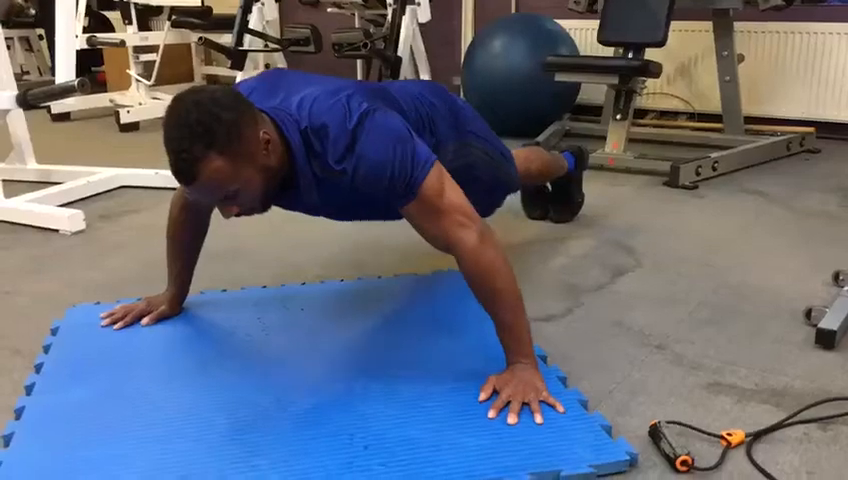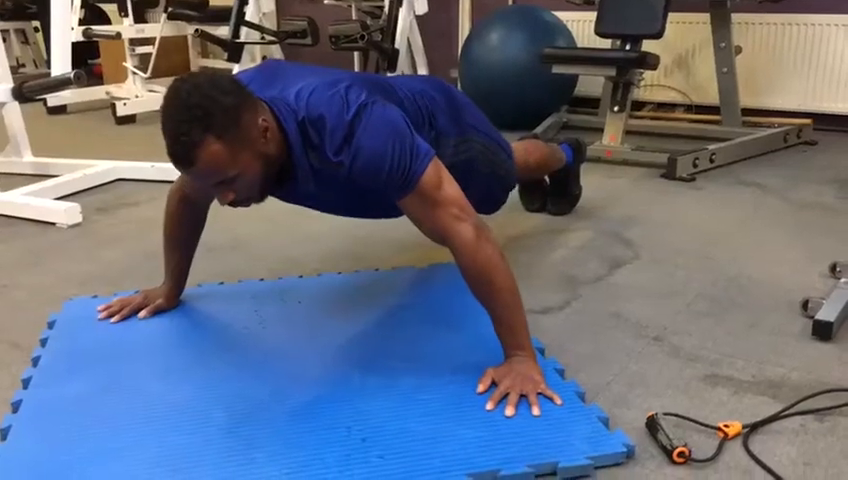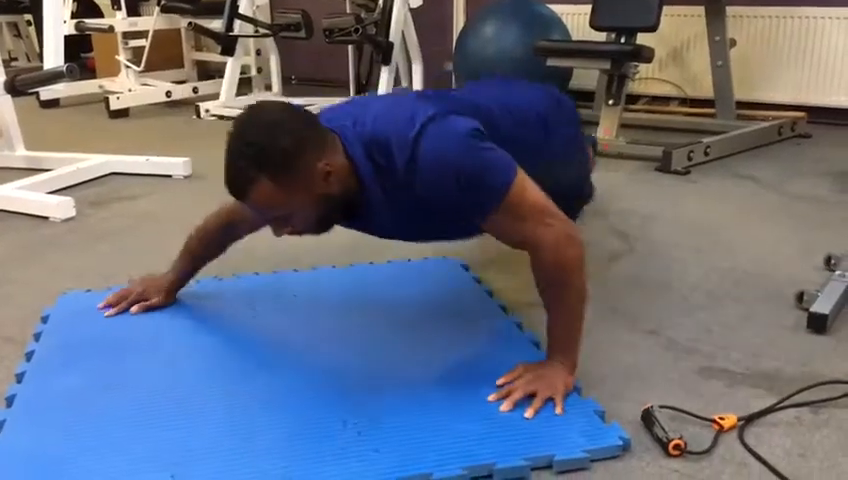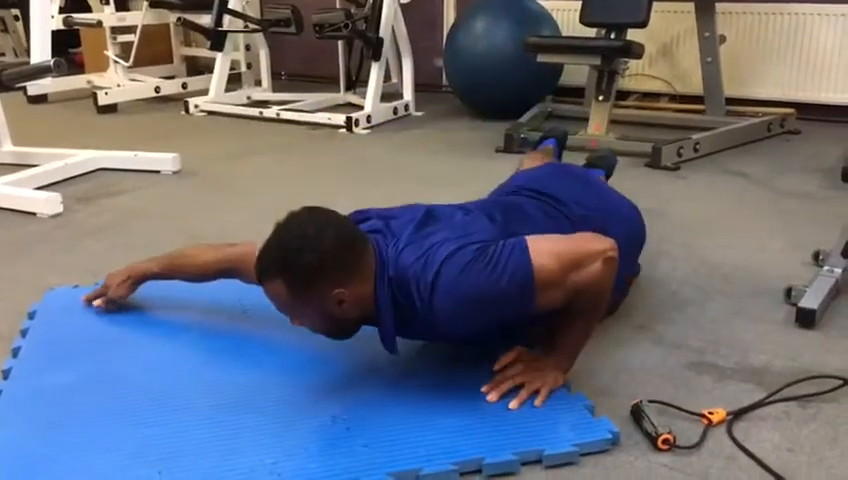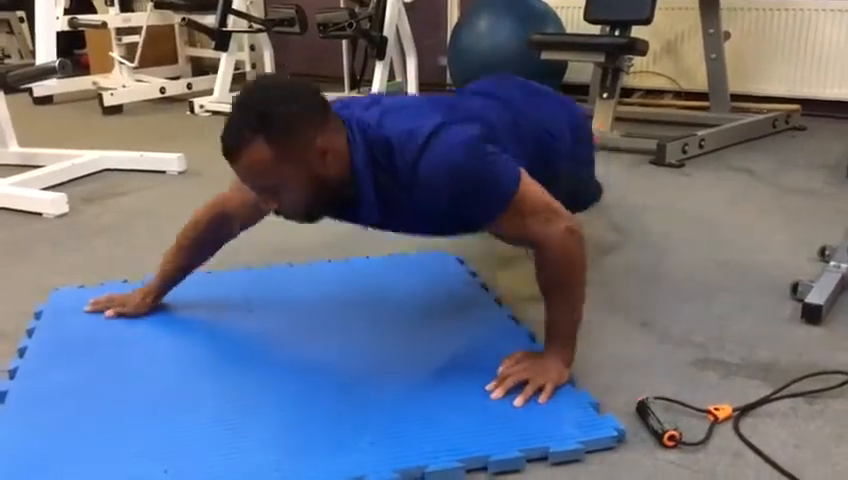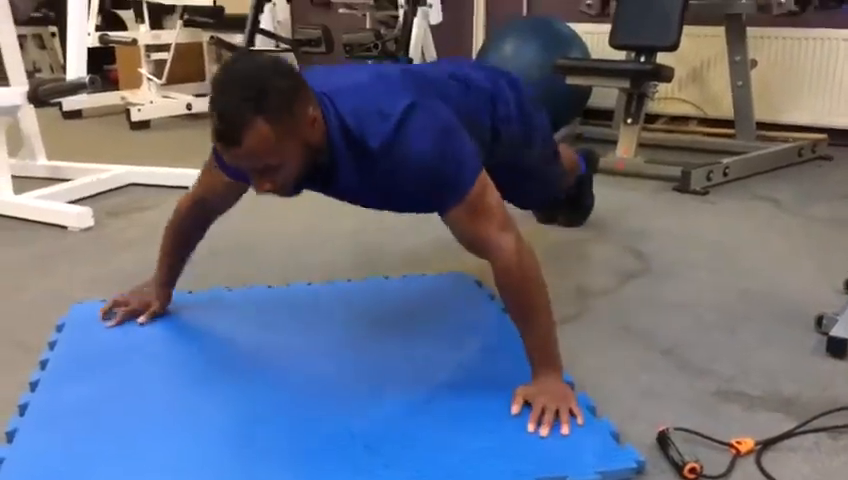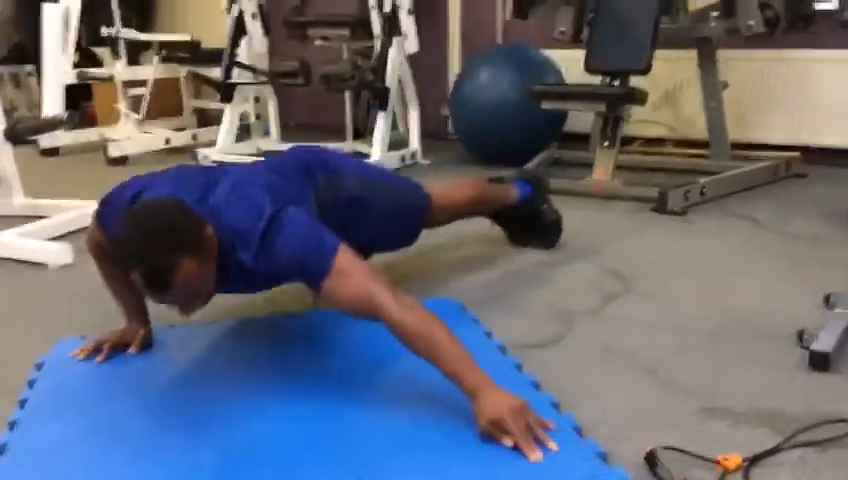
dt=0.7s
person 1, frame 1
left shoulder: (357, 141)
right shoulder: (225, 132)
left elbow: (469, 239)
right elbow: (189, 206)
left wrist: (522, 364)
right wrist: (173, 295)
left hip: (443, 134)
right hip: (398, 143)
left knee: (508, 176)
right knee: (506, 174)
left ankle: (565, 164)
right ankle: (551, 173)
person 1, frame 2
left shoulder: (356, 133)
right shoulder: (222, 122)
left elbow: (466, 233)
right elbow: (186, 196)
left wrist: (520, 357)
right wrist: (171, 288)
left hip: (441, 128)
right hip: (398, 143)
left knee: (505, 173)
right knee: (503, 167)
left ankle: (562, 157)
right ankle: (545, 155)
person 1, frame 3
left shoulder: (430, 154)
right shoulder: (293, 162)
left elbow: (557, 238)
right elbow: (230, 219)
left wrist: (560, 363)
right wrist: (171, 280)
left hip: (541, 125)
right hip: (478, 110)
left knee: (568, 189)
left ankle: (582, 157)
person 1, frame 4
left shoulder: (450, 293)
right shoulder: (354, 243)
left elbow: (598, 256)
right elbow: (234, 254)
left wrist: (555, 360)
right wrist: (139, 270)
left hip: (600, 224)
right hip: (525, 206)
left ankle: (592, 170)
right ankle: (547, 147)
person 1, frame 5
left shoulder: (431, 159)
right shoulder: (301, 150)
left elbow: (559, 231)
right elbow: (221, 215)
left wrist: (558, 355)
right wrist: (152, 291)
left hip: (547, 128)
right hip: (484, 106)
left knee: (574, 197)
person 1, frame 6
left shoulder: (404, 139)
right shoulder: (259, 126)
left elbow: (505, 249)
right elbow: (199, 204)
left wrist: (548, 374)
right wrist: (160, 287)
left hip: (497, 112)
right hip: (441, 99)
left knee: (542, 182)
left ankle: (578, 167)
right ankle: (567, 175)
person 1, frame 7
left shoulder: (269, 237)
right shoulder: (129, 209)
left elbow: (387, 303)
right elbow: (100, 243)
left wrist: (485, 393)
right wrist: (136, 320)
left hip: (323, 186)
right hip: (277, 181)
left knee: (432, 209)
left ankle: (520, 196)
